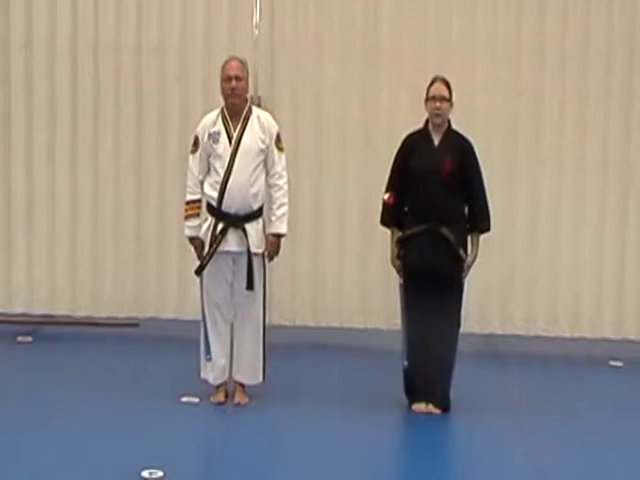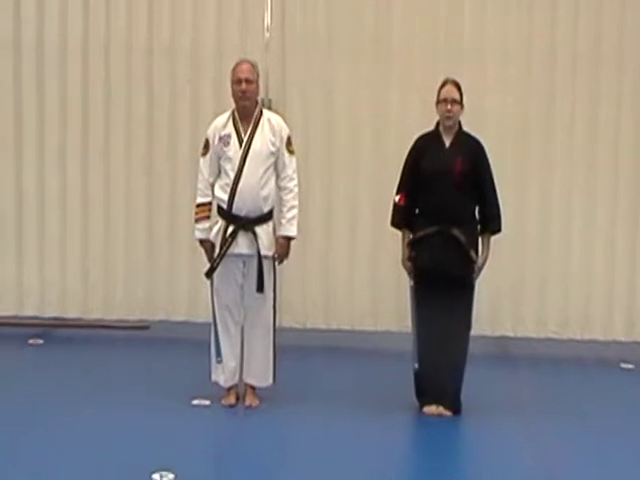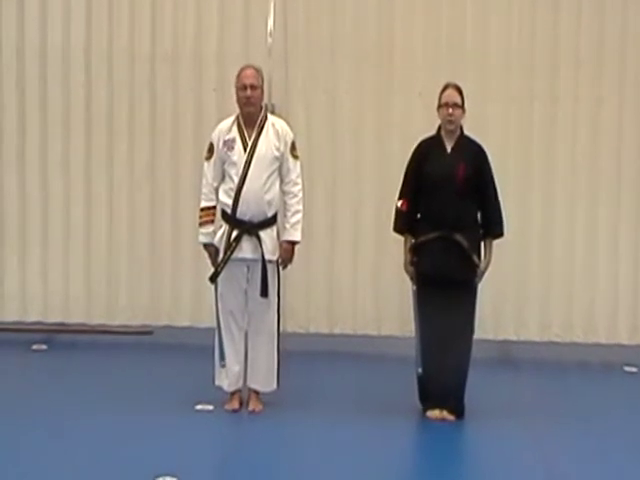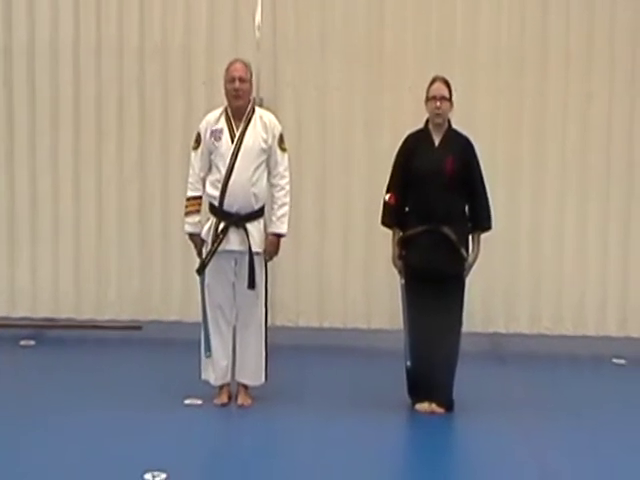
dt=0.7s
person 1, frame 1
left shoulder: (266, 124)
right shoulder: (207, 126)
left elbow: (278, 180)
right elbow: (194, 181)
left wrist: (276, 229)
right wrist: (193, 230)
left hip: (252, 230)
right hip: (216, 229)
left knee: (249, 309)
right knee: (216, 307)
left ankle: (242, 382)
right ankle: (219, 381)
person 1, frame 2
left shoulder: (277, 127)
right shoulder: (218, 128)
left elbow: (288, 183)
right elbow: (205, 183)
left wrist: (286, 232)
right wrist: (204, 232)
left hip: (263, 232)
right hip: (226, 232)
left knee: (259, 311)
right knee: (226, 309)
left ankle: (253, 384)
right ankle: (229, 383)
person 1, frame 3
left shoulder: (281, 131)
right shoulder: (222, 133)
left elbow: (293, 188)
right elbow: (209, 188)
left wrist: (290, 237)
right wrist: (208, 236)
left hip: (266, 237)
right hip: (230, 236)
left knee: (263, 316)
right knee: (230, 314)
left ankle: (256, 389)
right ankle: (233, 388)
person 1, frame 4
left shoulder: (268, 124)
right shoulder: (209, 124)
left elbow: (280, 180)
right elbow: (195, 178)
left wrist: (276, 230)
right wrist: (193, 226)
left hip: (253, 229)
right hip: (217, 228)
left knee: (250, 308)
right knee: (218, 307)
left ankle: (245, 383)
right ankle: (222, 382)
person 2, frame 1
left shoulder: (462, 147)
right shoulder: (411, 144)
left elbow: (476, 197)
right elbow: (395, 194)
left wrist: (474, 244)
right wrist: (394, 241)
left hip: (450, 242)
right hip: (416, 241)
left knee: (445, 319)
right knee: (416, 317)
left ankle: (438, 394)
right ankle: (418, 392)
person 2, frame 2
left shoulder: (473, 148)
right shoulder: (422, 146)
left elbow: (487, 199)
right elbow: (406, 196)
left wrist: (485, 246)
right wrist: (405, 243)
left hip: (461, 243)
right hip: (427, 242)
left knee: (456, 322)
right knee: (427, 319)
left ankle: (449, 396)
right ankle: (429, 394)
person 2, frame 3
left shoulder: (475, 153)
right shoulder: (424, 150)
left elbow: (489, 202)
right elbow: (408, 200)
left wrist: (487, 250)
right wrist: (407, 248)
left hip: (464, 248)
right hip: (429, 247)
left knee: (459, 326)
right knee: (430, 324)
left ankle: (452, 400)
right ankle: (432, 398)
person 2, frame 4
left shoulder: (463, 146)
right shoulder: (412, 144)
left elbow: (476, 195)
right elbow: (396, 194)
left wrist: (475, 243)
right wrist: (396, 241)
left hip: (452, 241)
right hip: (417, 240)
left knee: (447, 319)
right knee: (419, 317)
left ankle: (441, 394)
right ankle: (421, 392)
